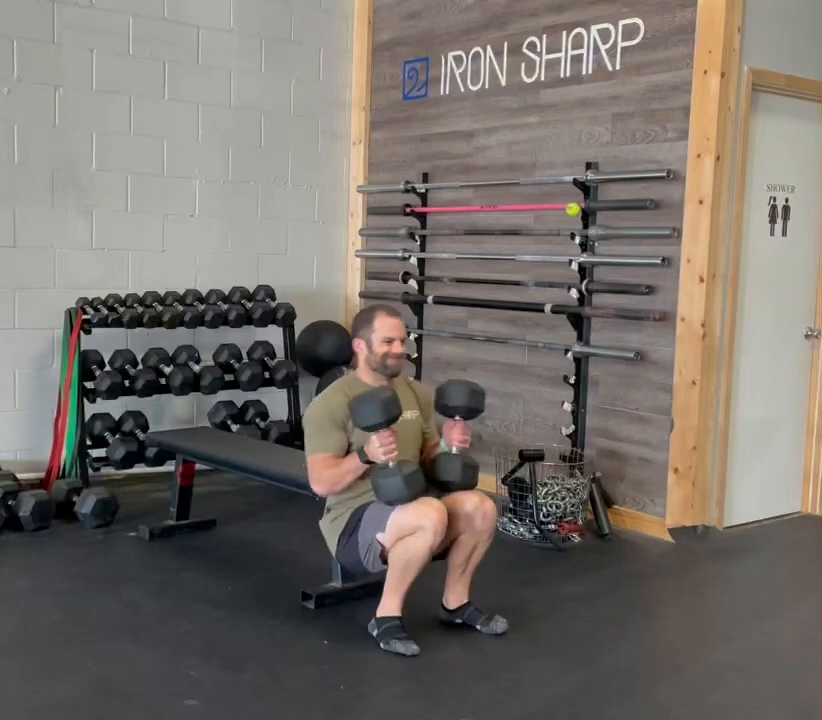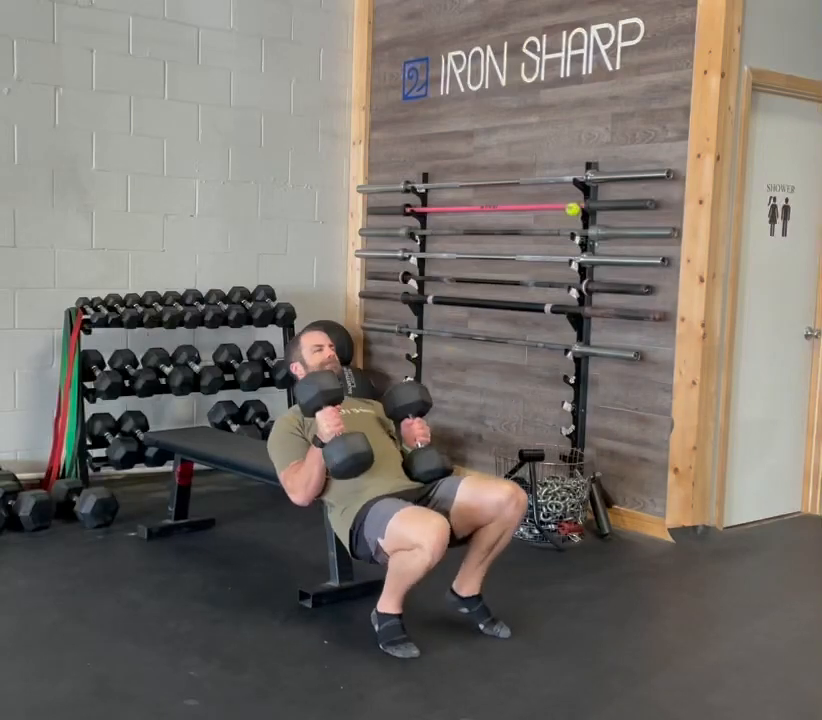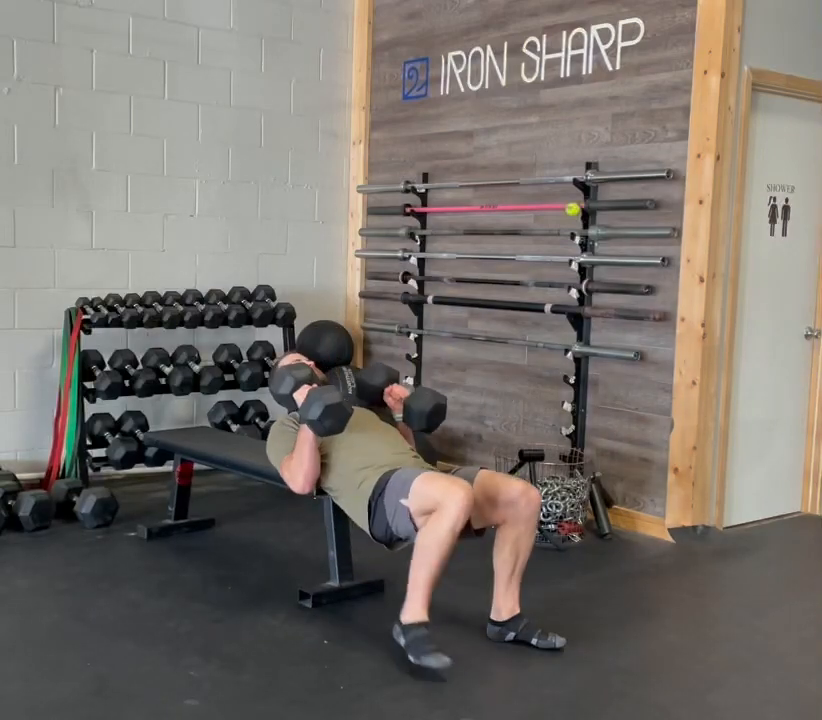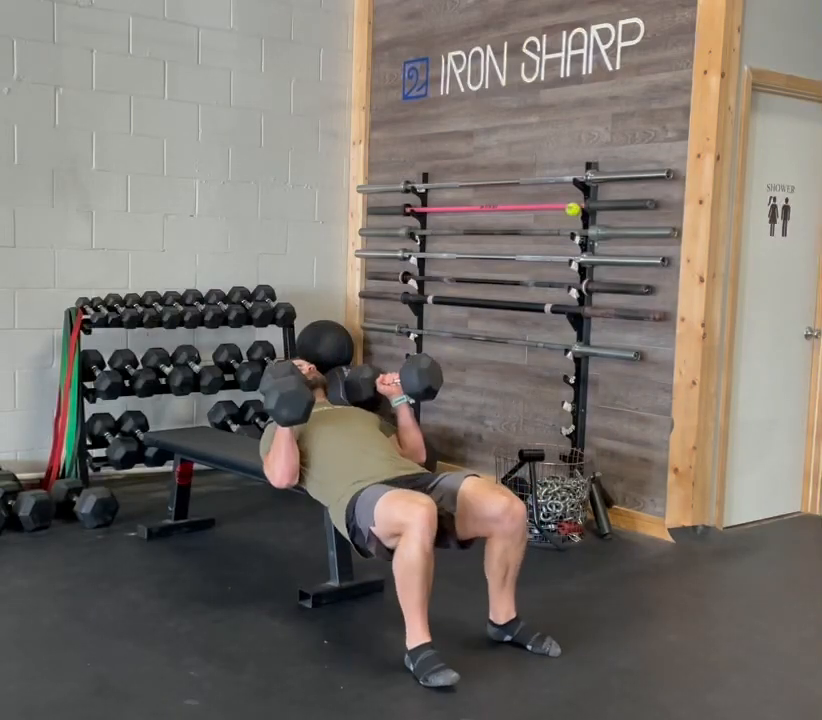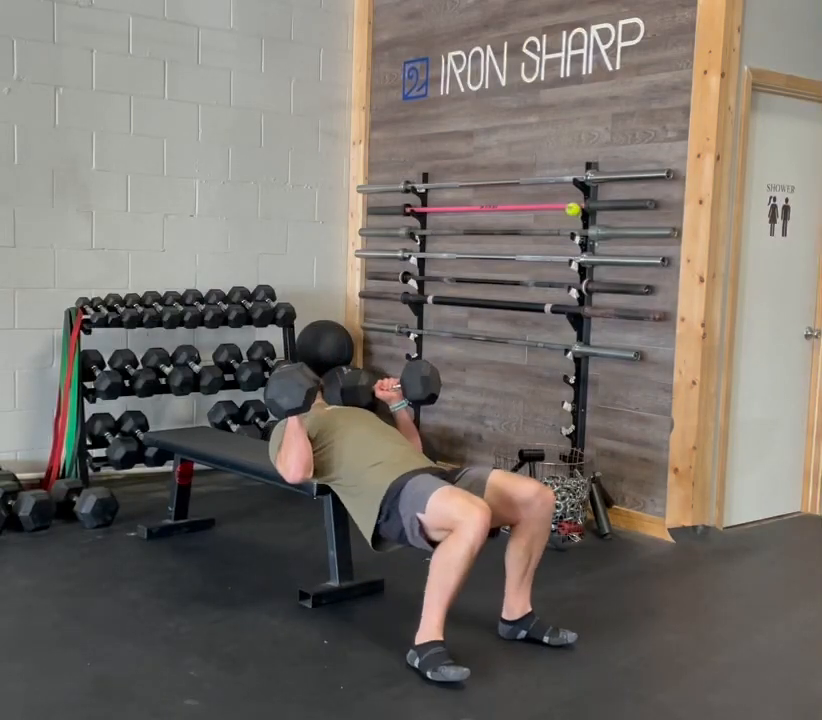
dt=0.5s
person 1, frame 1
left shoulder: (417, 394)
right shoulder: (332, 404)
left elbow: (427, 459)
right elbow: (321, 481)
left wrist: (448, 445)
right wrist: (366, 455)
left hip: (407, 506)
right hip: (355, 522)
left knee: (480, 509)
right knee: (431, 515)
left ankle: (456, 603)
right ankle: (387, 615)
person 1, frame 2
left shoulder: (370, 407)
right shoulder: (290, 425)
right elbow: (302, 494)
left wrist: (413, 442)
right wrist: (321, 441)
left hip: (418, 491)
right hip: (367, 510)
left knee: (510, 499)
right knee: (432, 533)
left ankle: (465, 590)
right ankle: (387, 611)
person 1, frame 3
left shoulder: (358, 412)
right shoulder: (287, 426)
right elbow: (302, 483)
left wrist: (400, 413)
left hip: (424, 477)
right hip: (381, 491)
left knee: (523, 498)
right knee: (456, 497)
left ankle: (505, 616)
right ankle: (412, 619)
person 1, frame 4
left shoulder: (362, 413)
right shoulder: (280, 430)
left elbow: (415, 455)
right elbow: (282, 478)
left wrist: (399, 399)
left hip: (417, 481)
right hip: (363, 498)
left knee: (508, 510)
right knee: (419, 515)
left ankle: (504, 619)
right ankle: (418, 645)
person 1, frame 5
left shoulder: (357, 413)
right shoulder: (289, 429)
right elbow: (297, 472)
left wrist: (398, 403)
right wrist: (293, 410)
left hip: (430, 473)
right hip: (391, 490)
left knee: (537, 498)
right knee: (473, 518)
left ankle: (516, 615)
right ankle: (427, 642)
